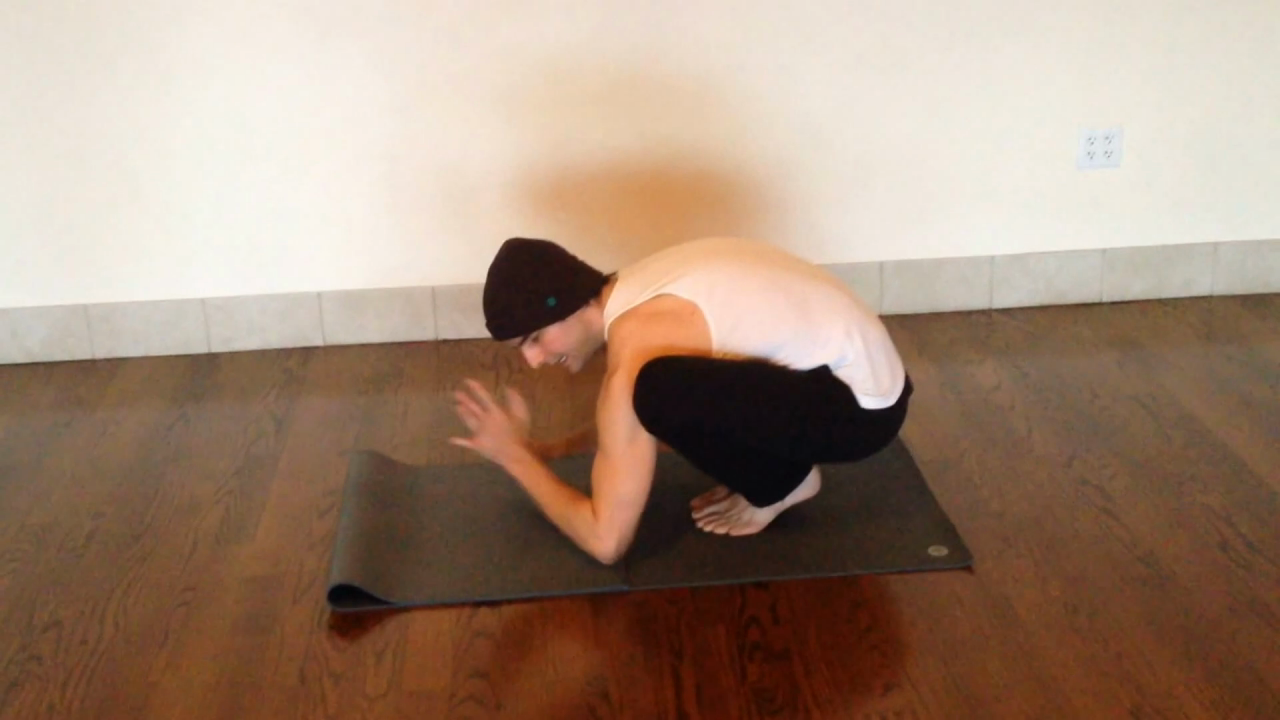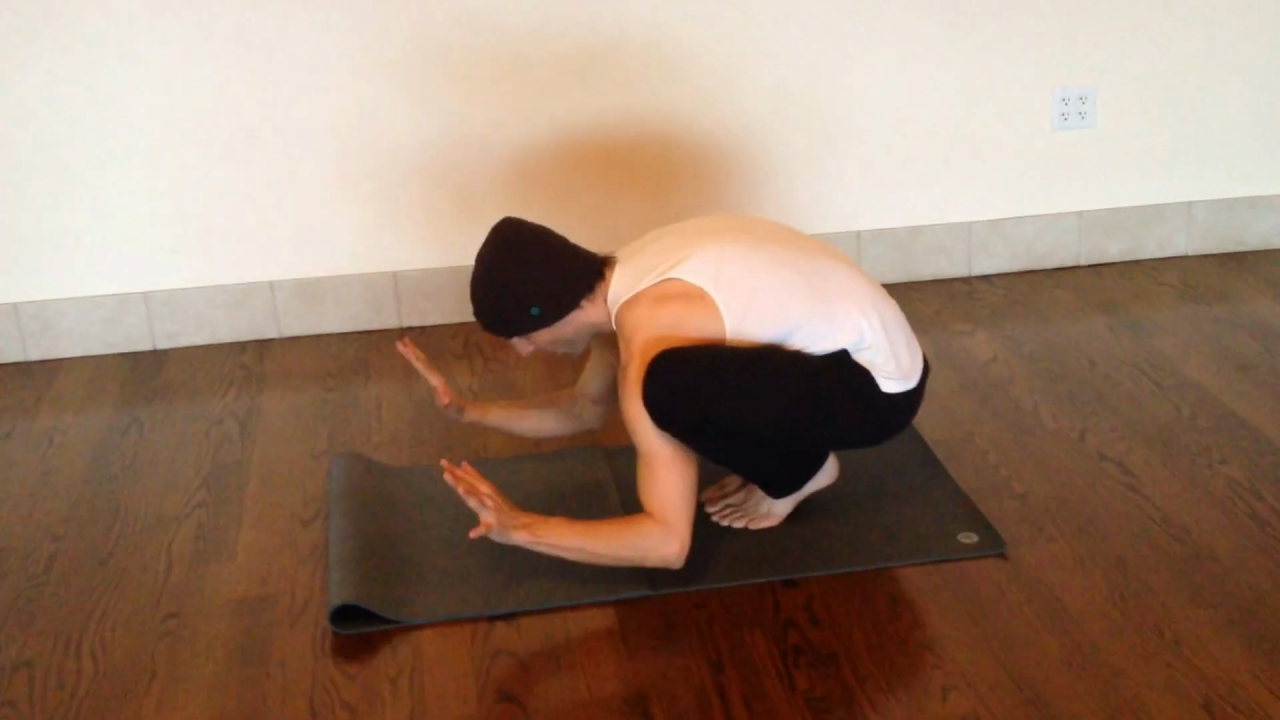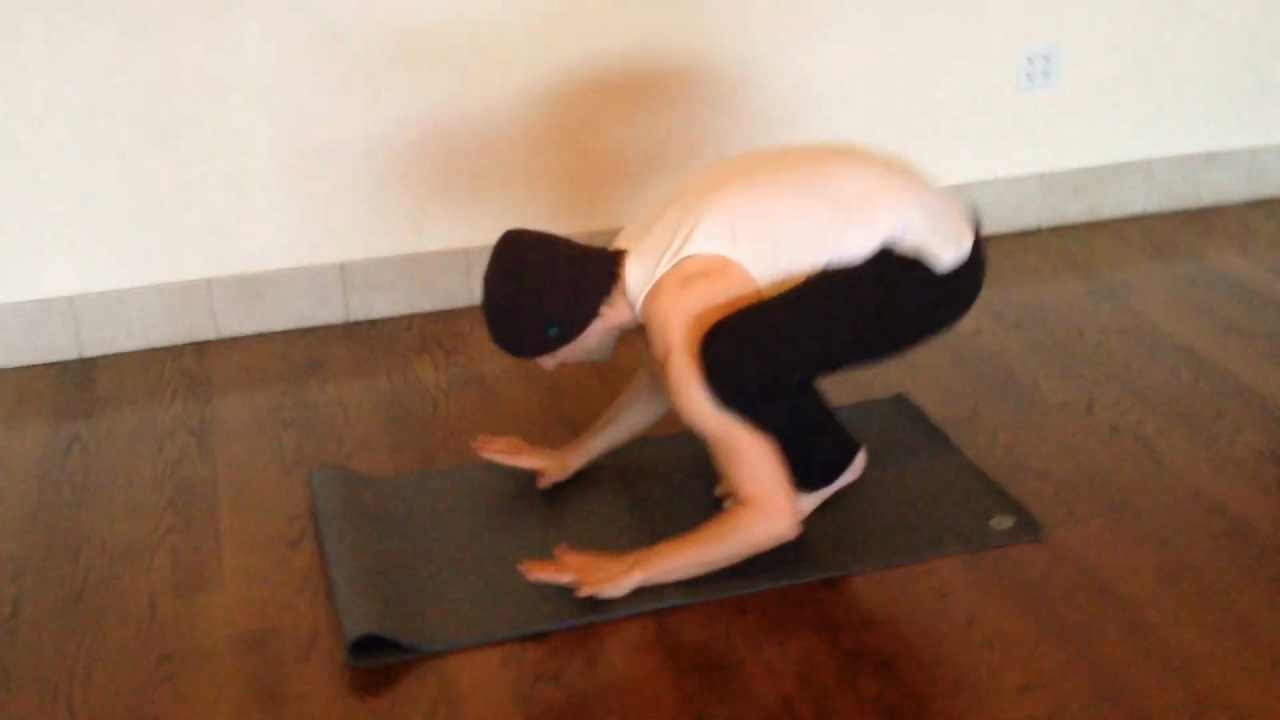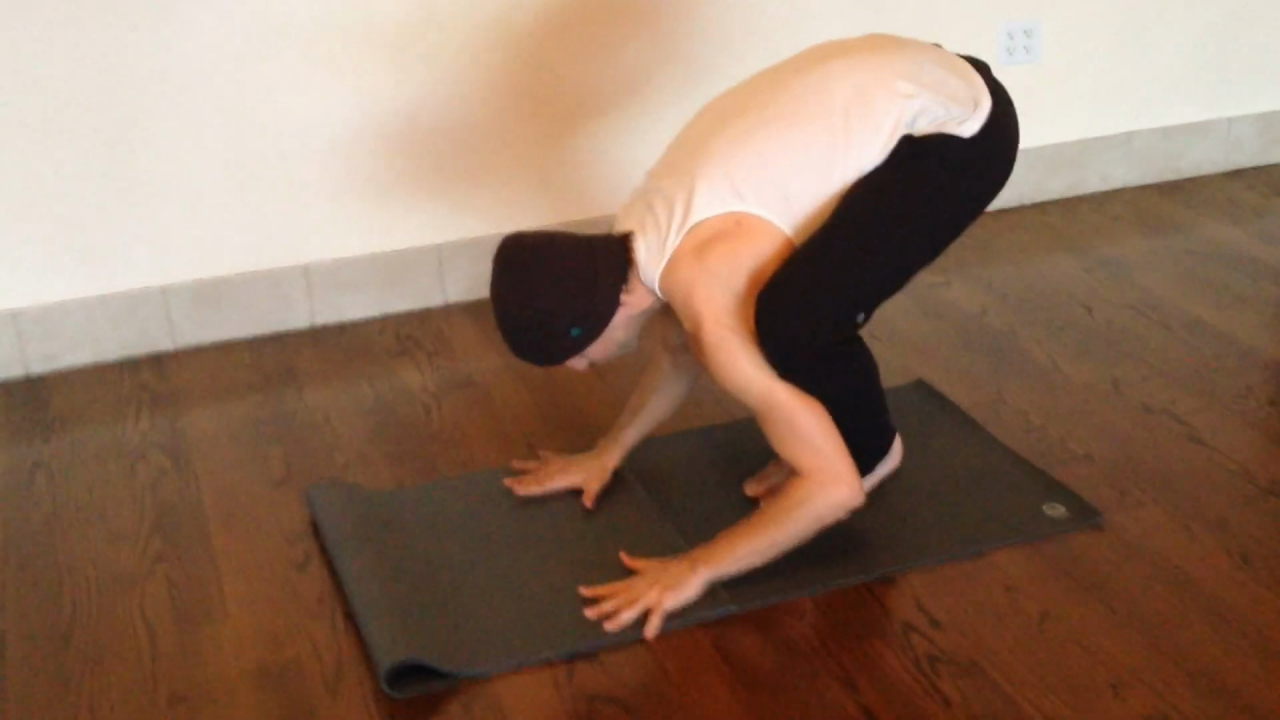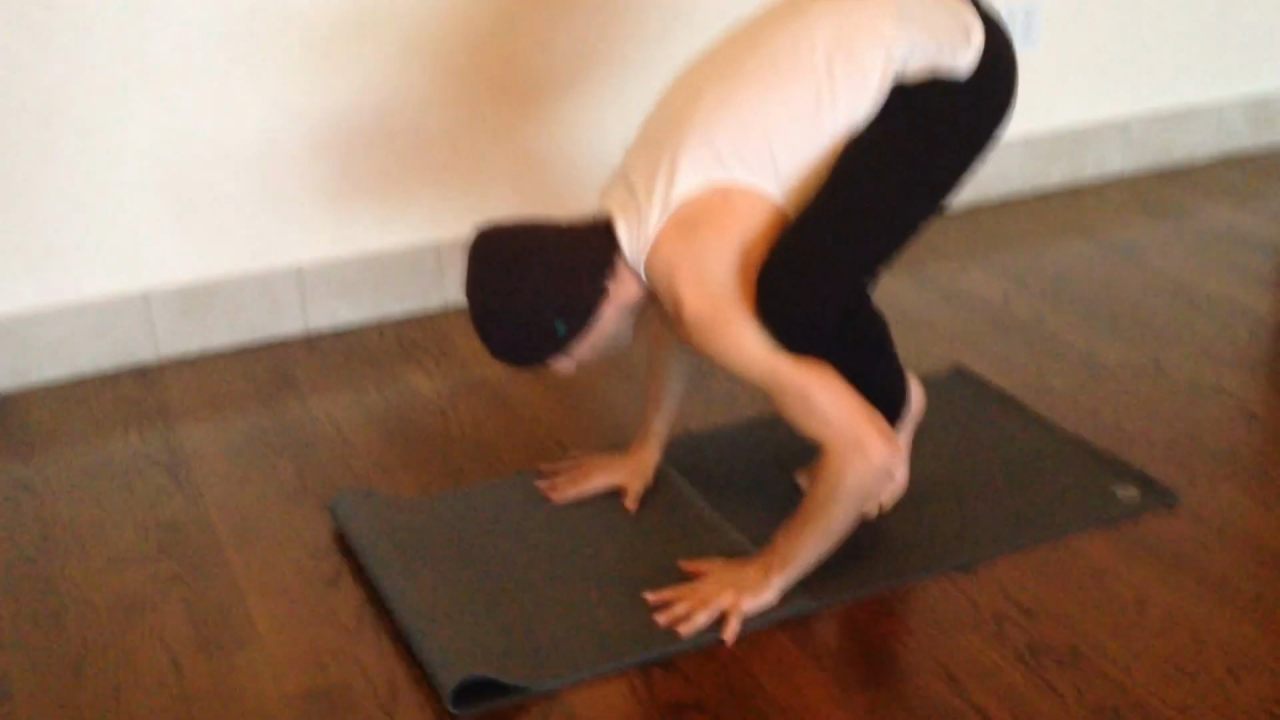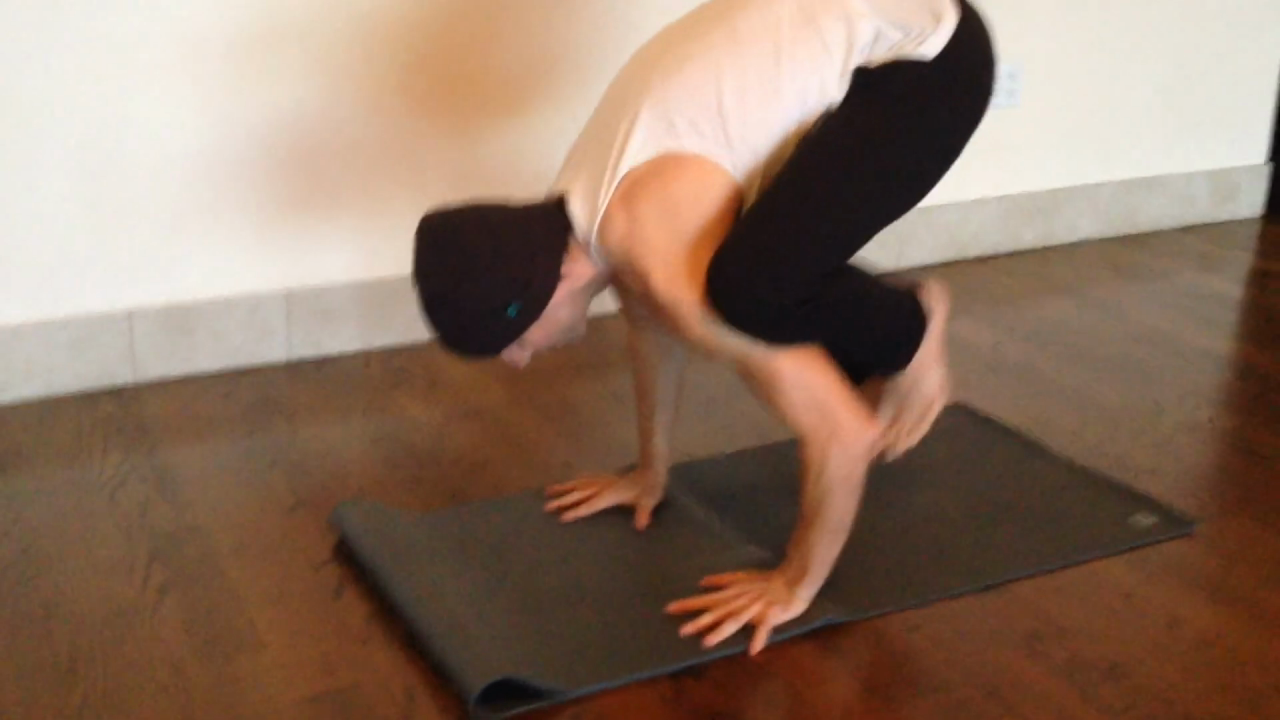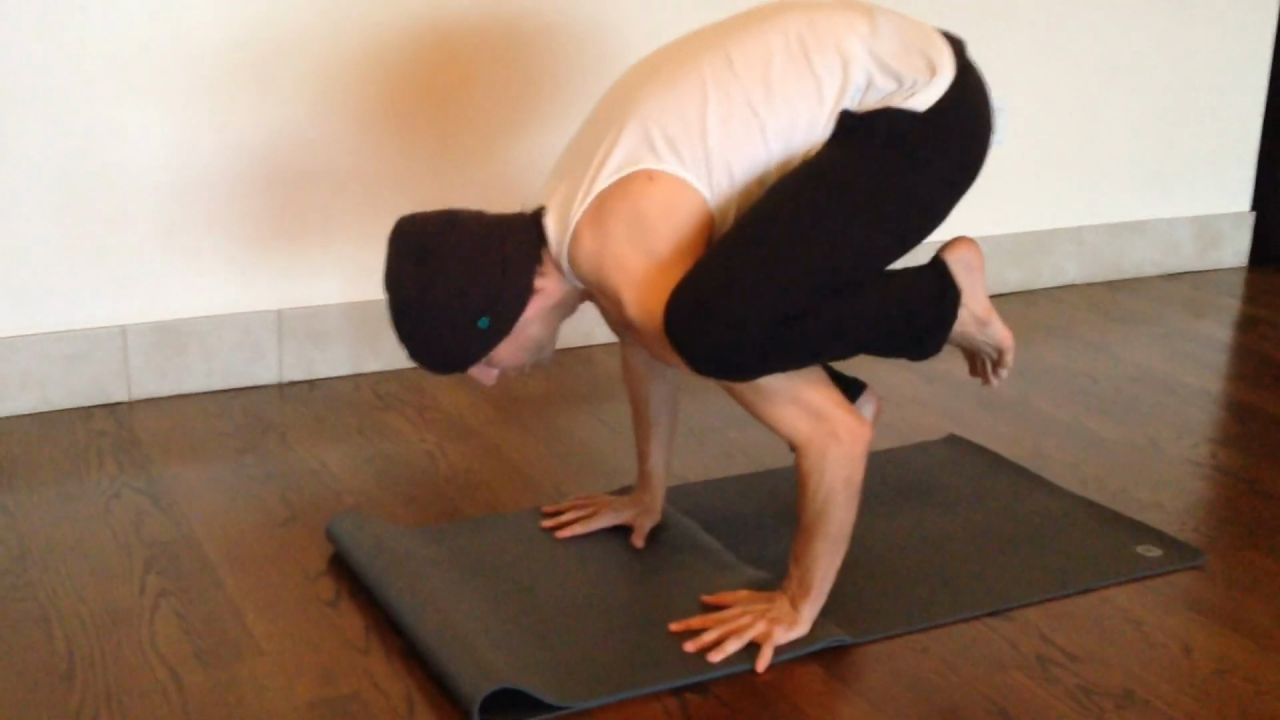
dt=0.7s
person 1, frame 1
left shoulder: (632, 359)
right shoulder: (631, 292)
left elbow: (606, 540)
right elbow: (632, 434)
right wrist: (540, 454)
left hip: (862, 406)
left knee: (658, 391)
left ankle: (780, 485)
right ankle: (769, 469)
person 1, frame 2
left shoulder: (650, 339)
right shoulder: (622, 280)
left elbow: (668, 542)
right elbow: (587, 406)
left wrist: (522, 527)
right wrist: (472, 411)
left hip: (880, 387)
right hip: (851, 336)
left knee: (672, 384)
left ankle: (798, 474)
right ankle: (781, 457)
person 1, frame 3
left shoulder: (682, 328)
right shoulder: (635, 257)
left elbow: (775, 516)
left wrist: (631, 569)
right wrist: (574, 454)
left hip: (933, 261)
right hip: (899, 215)
left knee: (730, 357)
left ankle: (827, 466)
right ankle: (812, 450)
person 1, frame 4
left shoulder: (710, 297)
right shoulder: (640, 232)
left elbow: (836, 486)
right elbow: (680, 348)
left wrist: (695, 569)
right wrist: (608, 453)
left hip: (959, 127)
right hip: (888, 79)
left knee: (794, 320)
left ankle: (871, 449)
right ankle: (828, 429)
person 1, frame 5
left shoulder: (700, 285)
right shoulder: (627, 212)
left elbow: (867, 451)
left wrist: (768, 573)
right wrist: (645, 450)
left hip: (955, 57)
left knee: (799, 294)
left ankle: (890, 405)
right ankle: (873, 399)
person 1, frame 6
left shoulder: (659, 251)
right shoulder: (587, 204)
left elbow: (847, 429)
right elbow: (651, 321)
left wrist: (795, 584)
right wrist: (651, 472)
left hip: (927, 54)
left knee: (752, 288)
left ankle: (911, 334)
right ankle: (856, 372)
person 1, frame 7
left shoulder: (633, 271)
right shoulder: (567, 220)
left elbow: (837, 434)
right elbow: (647, 344)
left wrist: (798, 604)
right wrist: (648, 494)
left hip: (924, 102)
left knee: (714, 326)
left ankle: (940, 299)
right ankle: (838, 387)
